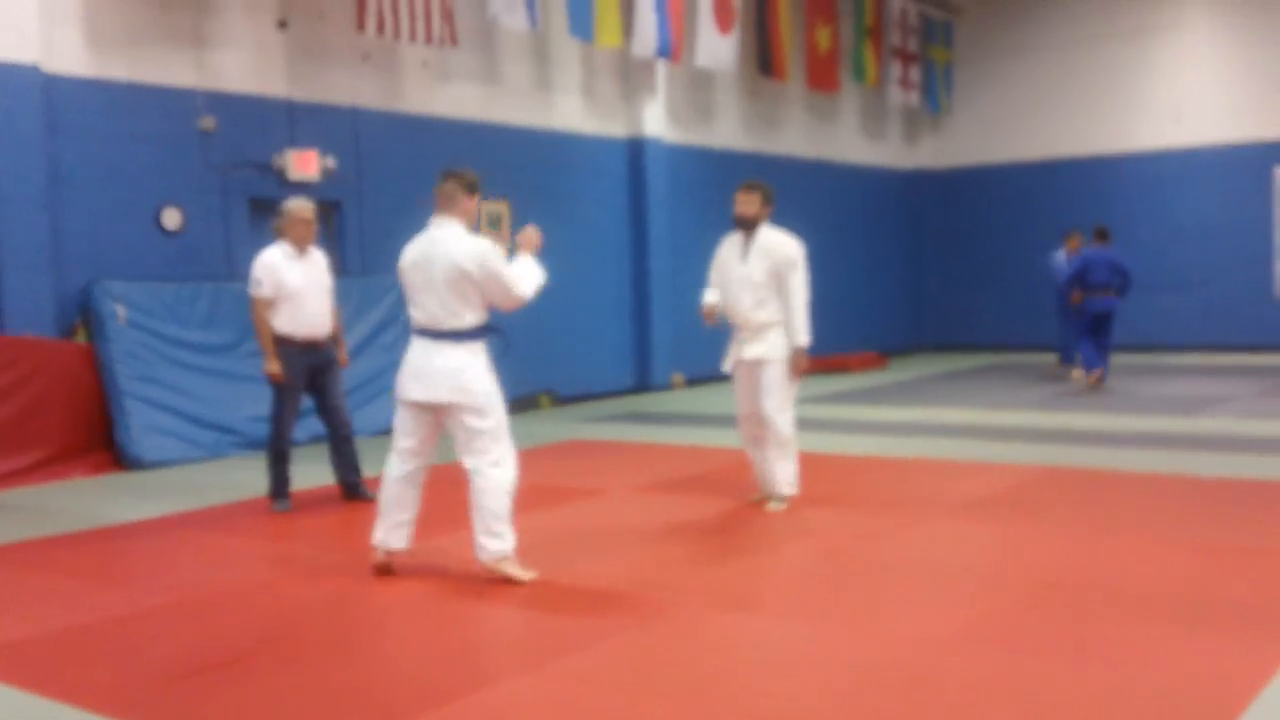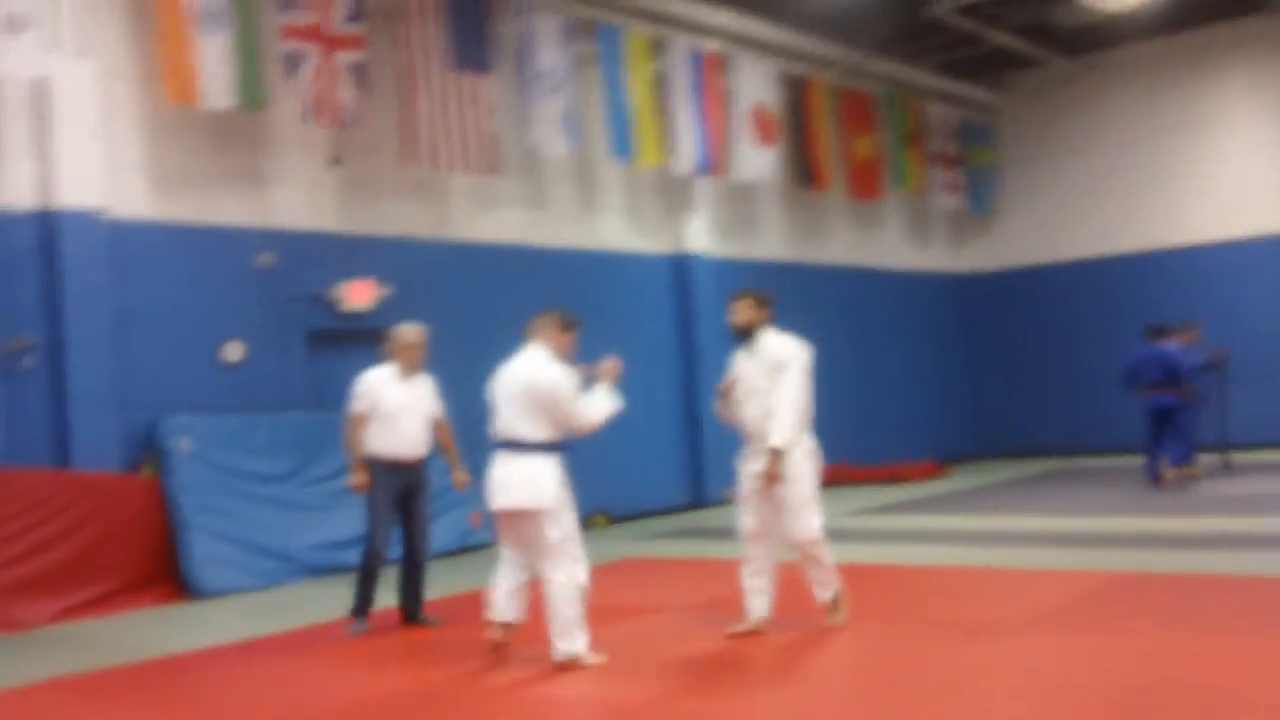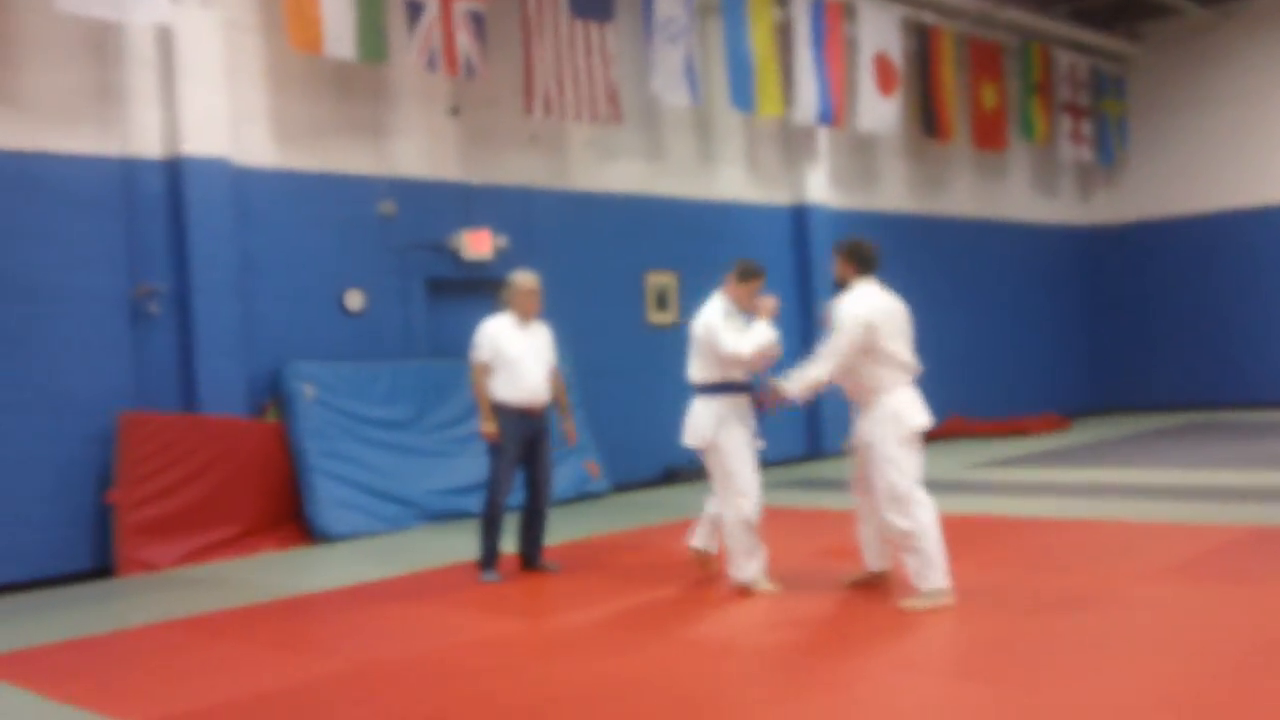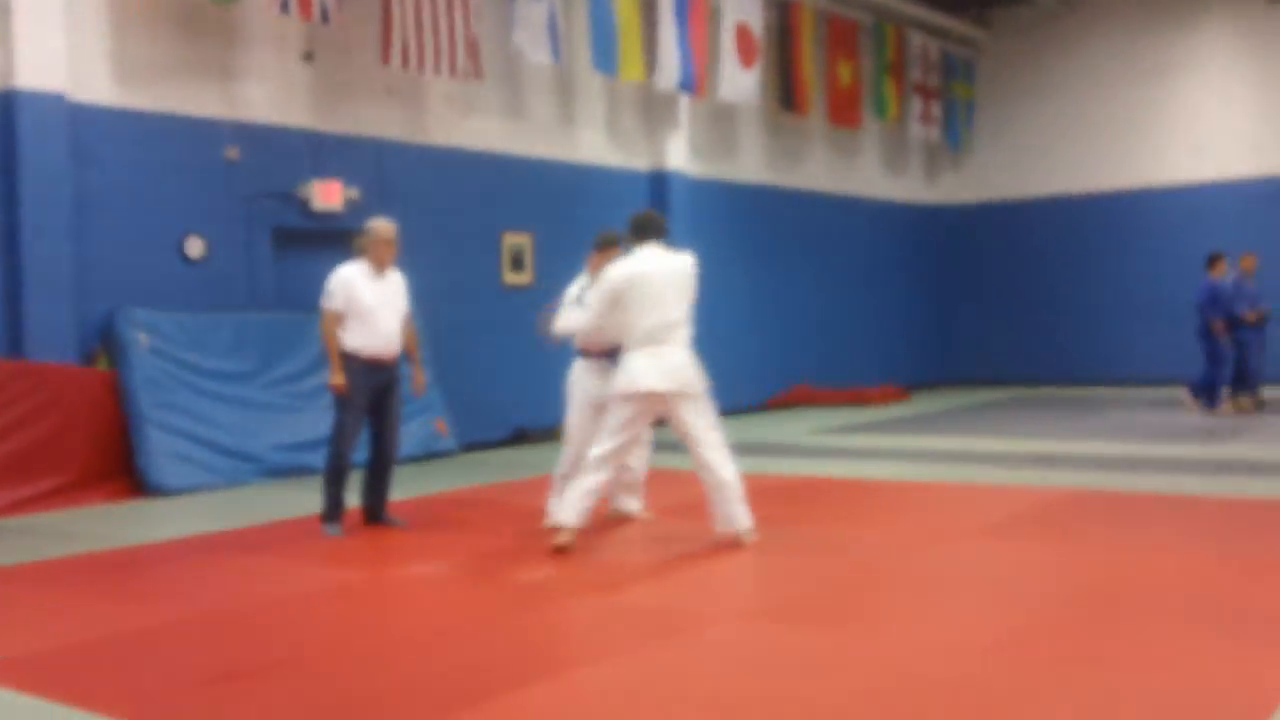
dt=0.7s
person 1, frame 1
left shoulder: (412, 251)
right shoulder: (475, 250)
right elbow: (513, 295)
right wrist: (526, 254)
left hip: (421, 362)
right hip: (464, 365)
left knee: (406, 460)
right knee: (493, 460)
left ankle: (387, 546)
right ankle: (498, 552)
person 1, frame 2
left shoulder: (507, 370)
right shoulder: (552, 372)
right elbow: (582, 420)
left wrist: (571, 384)
right wrist: (604, 386)
left hip: (504, 471)
right hip: (538, 474)
left knee: (514, 555)
right knee: (563, 562)
left ankle: (501, 620)
right ankle: (570, 648)
person 1, frame 3
left shoulder: (735, 315)
right shoulder: (713, 317)
left elbow: (762, 358)
right elbow: (742, 353)
left wrist: (764, 322)
right wrist: (763, 321)
left hip: (733, 410)
right hip: (718, 414)
left knee: (731, 488)
right knee: (740, 493)
left ankle: (704, 543)
right ankle: (747, 572)
person 1, frame 4
right shoulder: (578, 292)
right hip: (591, 373)
left knee: (636, 440)
right knee: (579, 443)
left ankle: (627, 501)
right ankle: (559, 506)
person 2, frame 1
left shoulder: (784, 246)
right shoulder: (726, 246)
left elbow: (797, 300)
right elbow: (717, 287)
left wrist: (801, 347)
right wrist: (711, 306)
left hip: (775, 341)
right hip: (742, 342)
left knee: (775, 416)
right knee: (748, 417)
left ankle: (783, 489)
right ankle: (768, 482)
person 2, frame 2
left shoulder: (788, 350)
right shoulder: (740, 359)
left elbow: (791, 404)
right elbow: (731, 413)
left wrist: (777, 452)
right wrist: (724, 398)
left hip: (789, 454)
right hip: (754, 455)
left knee: (802, 531)
right knee: (754, 535)
left ankle: (831, 594)
right ankle: (756, 614)
person 2, frame 3
left shoulder: (853, 306)
right shoulder: (889, 300)
left elbow: (830, 363)
left wrist: (788, 389)
left hip: (890, 413)
right hip: (885, 409)
left knee: (903, 500)
right knee: (867, 488)
left ankle: (937, 587)
right ankle: (877, 566)
person 2, frame 4
left shoulder: (618, 271)
right shoulder: (687, 263)
left elbow: (590, 329)
left hip: (638, 370)
right hip: (679, 367)
left knee: (604, 451)
right knee: (710, 448)
left ankle: (569, 526)
right ankle: (739, 526)
person 3, frame 1
left shoulder: (320, 257)
right shoulder: (270, 260)
right elbow: (261, 312)
left wrist: (340, 345)
right wrist: (270, 357)
left hip: (322, 350)
right hip: (291, 351)
left knee: (339, 419)
right knee: (284, 426)
left ankle: (353, 485)
right ankle: (280, 493)
person 3, frame 2
left shoulder: (426, 384)
right shoulder: (373, 379)
left elbow: (440, 428)
right elbow: (355, 425)
left wrist: (456, 466)
right wrist: (357, 469)
left hip: (414, 472)
right hip: (382, 471)
left knee: (417, 546)
right knee: (377, 544)
left ankle: (412, 611)
right ankle: (360, 612)
person 3, frame 3
left shoulder: (544, 330)
right shoulder: (492, 328)
left elbow: (554, 377)
right elbow: (479, 376)
left wrist: (566, 416)
right wrist: (486, 418)
left hip: (538, 419)
right hip: (508, 418)
left knee: (539, 491)
right knee: (499, 492)
left ankle: (531, 556)
right ankle: (488, 562)
person 3, frame 4
left shoulder: (398, 279)
right shoulder: (346, 275)
left elbow: (406, 326)
right elbow: (329, 324)
left wrist: (417, 366)
right wrist: (336, 370)
left hip: (388, 371)
right hip: (357, 369)
left knee: (386, 446)
right knee: (344, 444)
left ankle: (375, 510)
right ankle: (332, 516)
